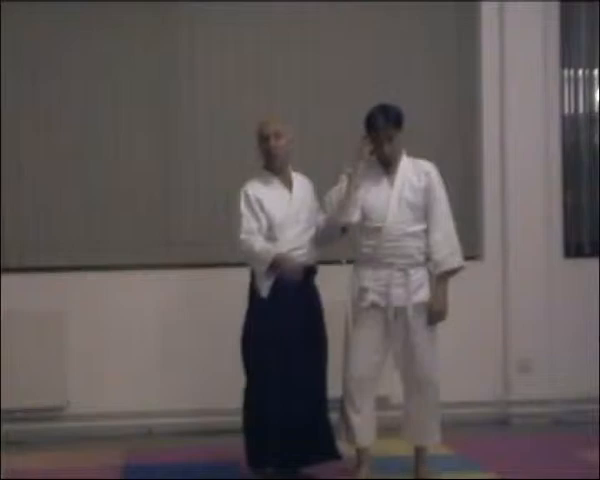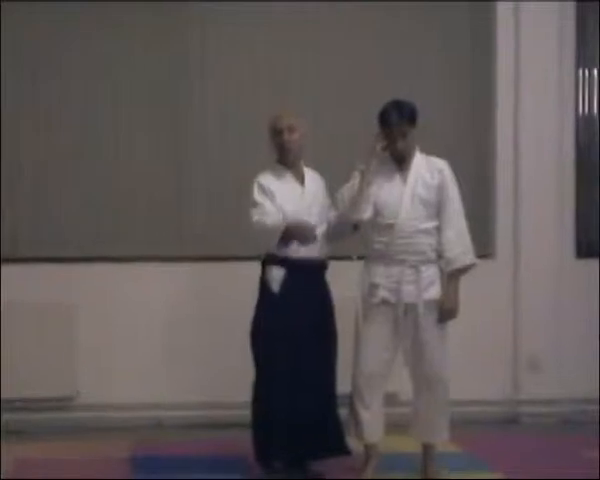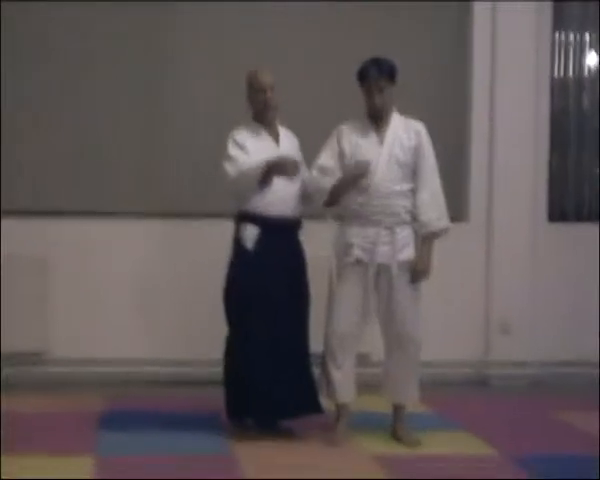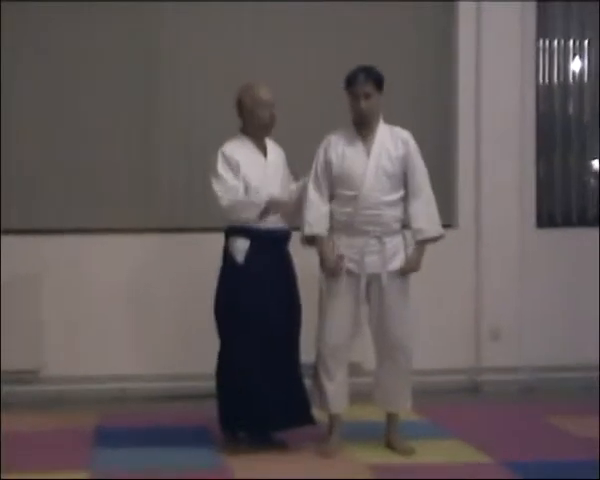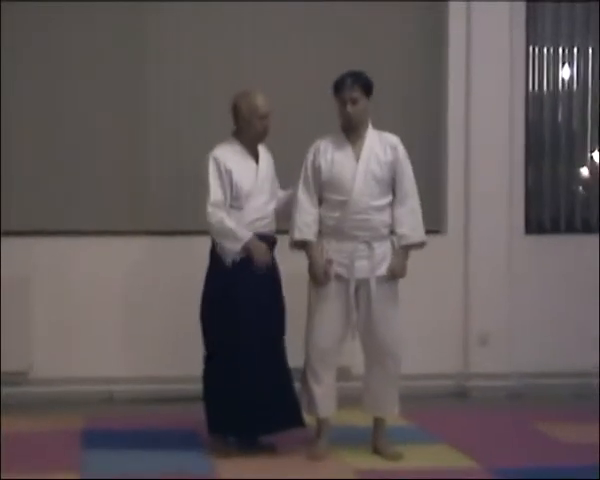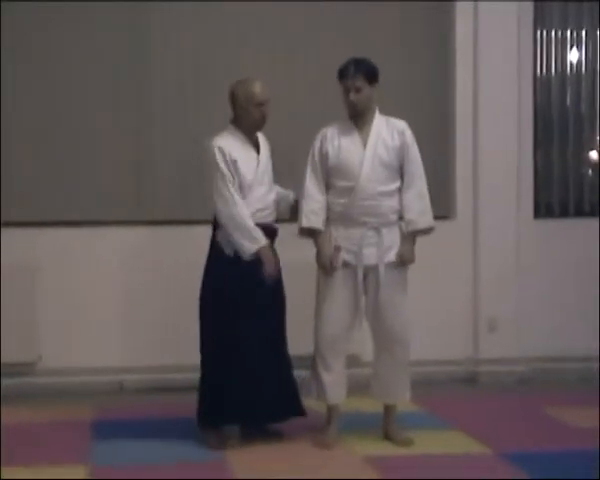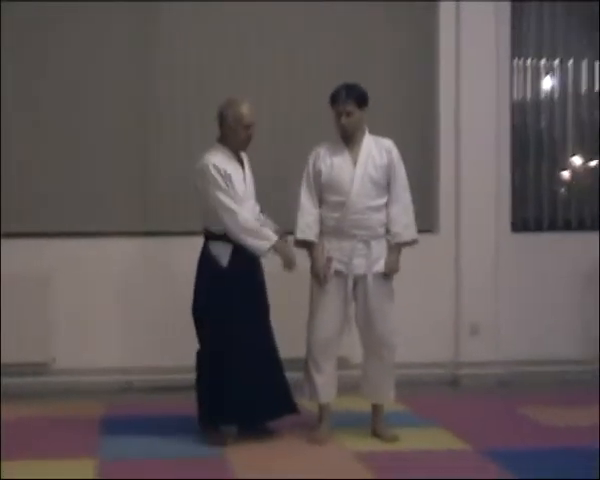
dt=0.3s
person 1, frame 1
left shoulder: (425, 173)
right shoulder: (358, 176)
left elbow: (441, 231)
right elbow: (340, 216)
left wrist: (440, 287)
right wrist: (359, 166)
left hip: (415, 284)
right hip: (371, 285)
left knee: (422, 374)
right knee: (359, 373)
person 1, frame 2
left shoulder: (438, 170)
right shoulder: (370, 172)
left elbow: (453, 229)
right elbow: (350, 213)
left wrist: (452, 285)
right wrist: (372, 164)
left hip: (426, 280)
right hip: (381, 281)
left knee: (432, 372)
right knee: (368, 369)
person 1, frame 3
left shoulder: (415, 132)
right shoulder: (345, 133)
left elbow: (428, 190)
right elbow: (318, 180)
left wrist: (426, 246)
right wrist: (342, 183)
left hip: (400, 241)
right hip: (355, 241)
left knee: (403, 332)
right knee: (341, 328)
left ankle: (399, 419)
right ankle: (342, 415)
person 1, frame 4
left shoulder: (402, 141)
right shoulder: (332, 144)
left elbow: (419, 195)
right elbow: (316, 196)
left wrist: (418, 247)
right wrist: (322, 244)
left hip: (389, 251)
right hip: (344, 251)
left knee: (395, 341)
right knee: (333, 340)
left ankle: (392, 428)
right ankle: (334, 427)
person 1, frame 5
left shoulder: (391, 146)
right shoulder: (321, 149)
left elbow: (406, 201)
right elbow: (307, 202)
left wrist: (402, 253)
right wrist: (313, 251)
left hip: (378, 256)
right hip: (333, 256)
left knee: (383, 345)
right knee: (321, 344)
left ankle: (379, 432)
right ankle: (322, 431)
person 1, frame 6
left shoulder: (399, 131)
right shoulder: (328, 136)
left elbow: (414, 187)
right elbow: (315, 189)
left wrist: (410, 239)
right wrist: (320, 239)
left hip: (386, 242)
right hip: (341, 242)
left knee: (393, 332)
right knee: (330, 331)
left ankle: (390, 419)
right ankle: (332, 418)
person 1, frame 7
left shoulder: (386, 150)
right shoulder: (321, 155)
left elbow: (399, 203)
right elbow: (309, 205)
left wrist: (395, 251)
right wrist: (314, 252)
left hip: (375, 254)
right hip: (333, 254)
left knee: (381, 336)
right knee: (322, 335)
left ankle: (378, 417)
right ankle: (324, 416)
person 2, frame 1
left shoulder: (305, 185)
right shoulder: (253, 191)
left elbow: (320, 230)
right elbow: (249, 240)
right wrist: (277, 258)
left hip: (304, 287)
right hip: (271, 290)
left knee: (306, 374)
right knee: (268, 378)
person 2, frame 2
left shoulder: (317, 181)
right shoulder: (265, 182)
left elbow: (330, 225)
right elbow: (264, 222)
right wrist: (290, 228)
left hip: (315, 281)
right hip: (282, 282)
left knee: (315, 370)
right knee: (277, 372)
person 2, frame 3
left shoulder: (291, 139)
right shoulder: (240, 138)
left elbow: (302, 183)
right elbow: (240, 176)
right wrist: (270, 166)
left hip: (288, 240)
right hip: (256, 241)
left knee: (287, 327)
right knee: (251, 329)
left ankle: (273, 409)
right ankle: (244, 411)
person 2, frame 4
left shoulder: (277, 152)
right shoulder: (229, 153)
left elbow: (290, 195)
right elbow: (230, 201)
right wrist: (269, 203)
left hip: (277, 252)
right hip: (246, 254)
left knee: (279, 339)
right knee: (243, 344)
left ankle: (264, 423)
right ankle: (236, 425)
person 2, frame 5
left shoulder: (266, 156)
right shoulder: (221, 157)
right elbow: (215, 213)
right wrist: (249, 242)
left hip: (262, 258)
right hip: (234, 260)
left knee: (264, 345)
right knee: (229, 347)
left ankle: (249, 428)
right ankle: (224, 429)
person 2, frame 6
left shoulder: (262, 143)
right shoulder: (222, 147)
right elbow: (229, 205)
left wrist: (296, 198)
right wrist: (259, 246)
left hip: (262, 246)
right hip: (234, 252)
left knee: (266, 336)
right knee: (227, 339)
left ankle: (254, 417)
right ankle: (216, 421)
person 2, frame 7
left shoulder: (241, 159)
right shoulder: (211, 165)
right elbow: (233, 216)
left wrist: (274, 232)
right wrist: (274, 243)
left hip: (245, 259)
right hip: (222, 262)
left knee: (254, 340)
right knee: (220, 343)
left ankle: (250, 415)
right ankle: (215, 419)
